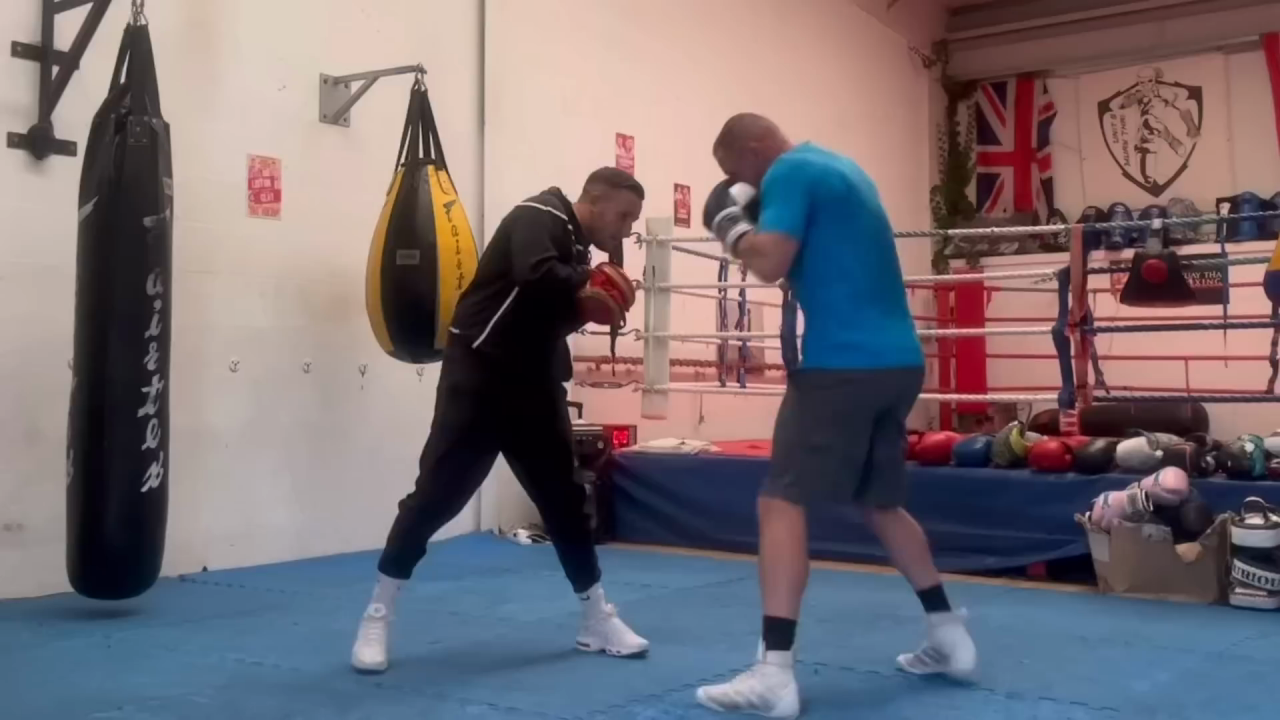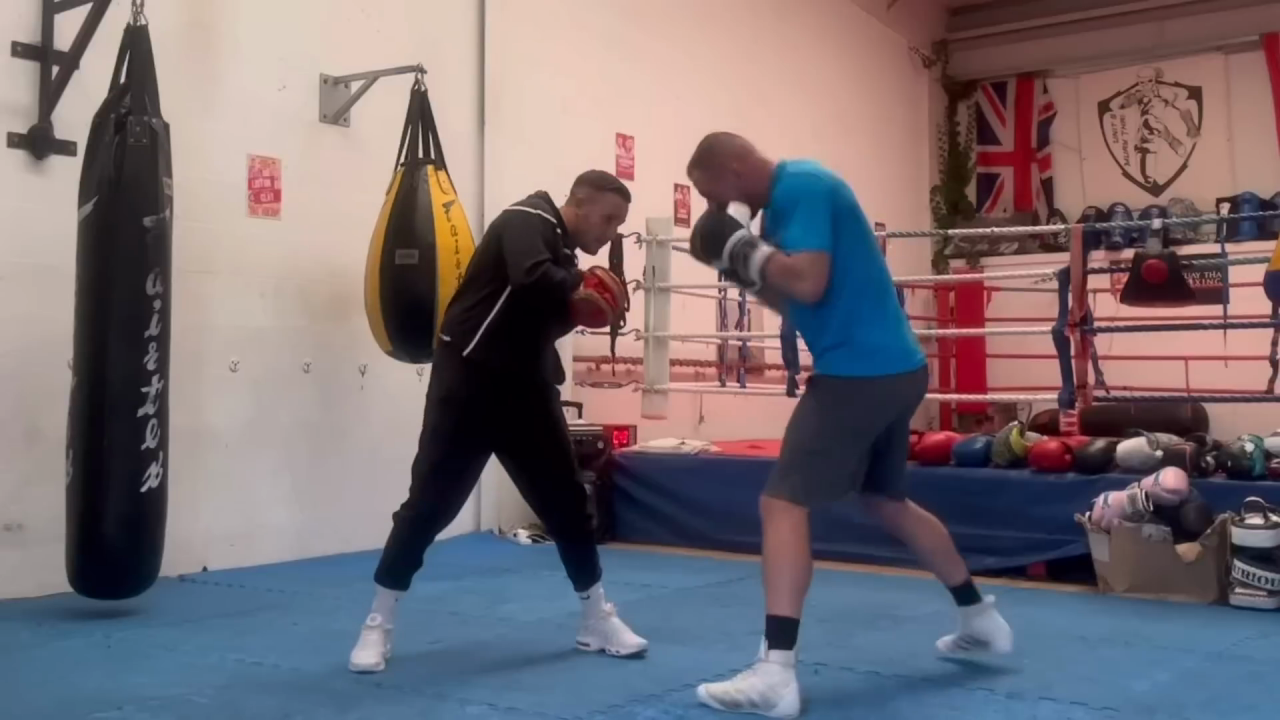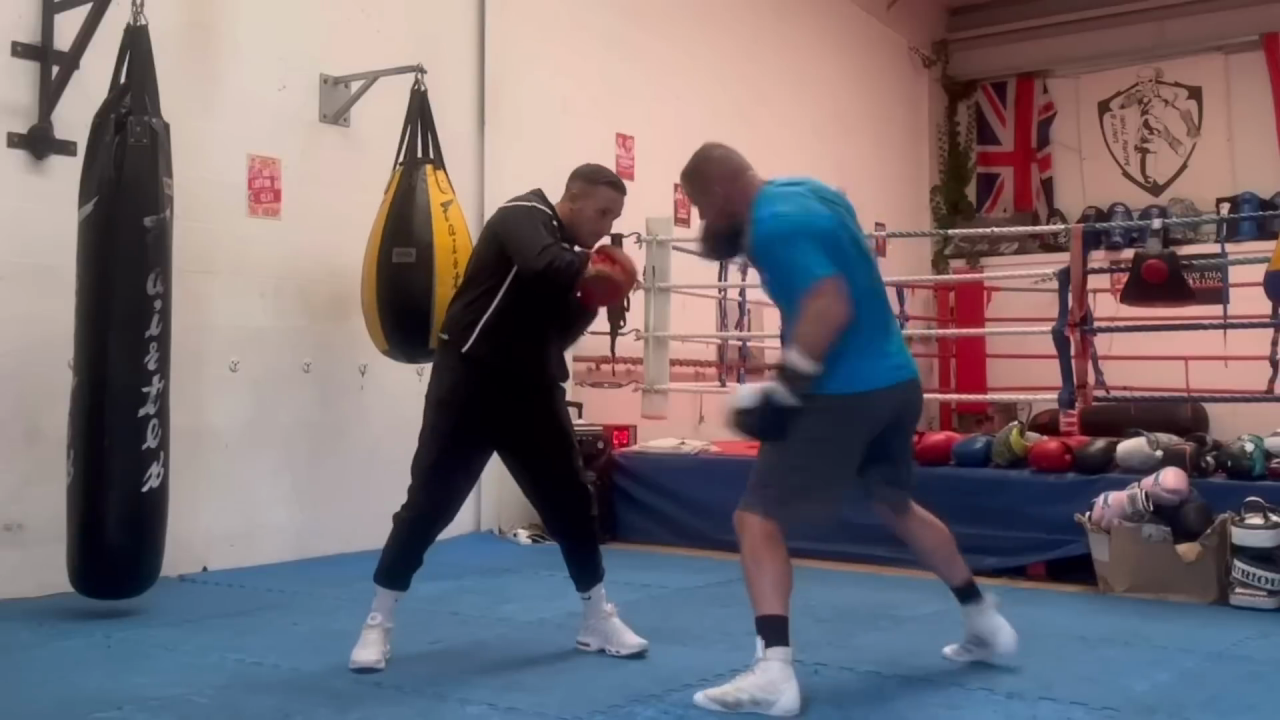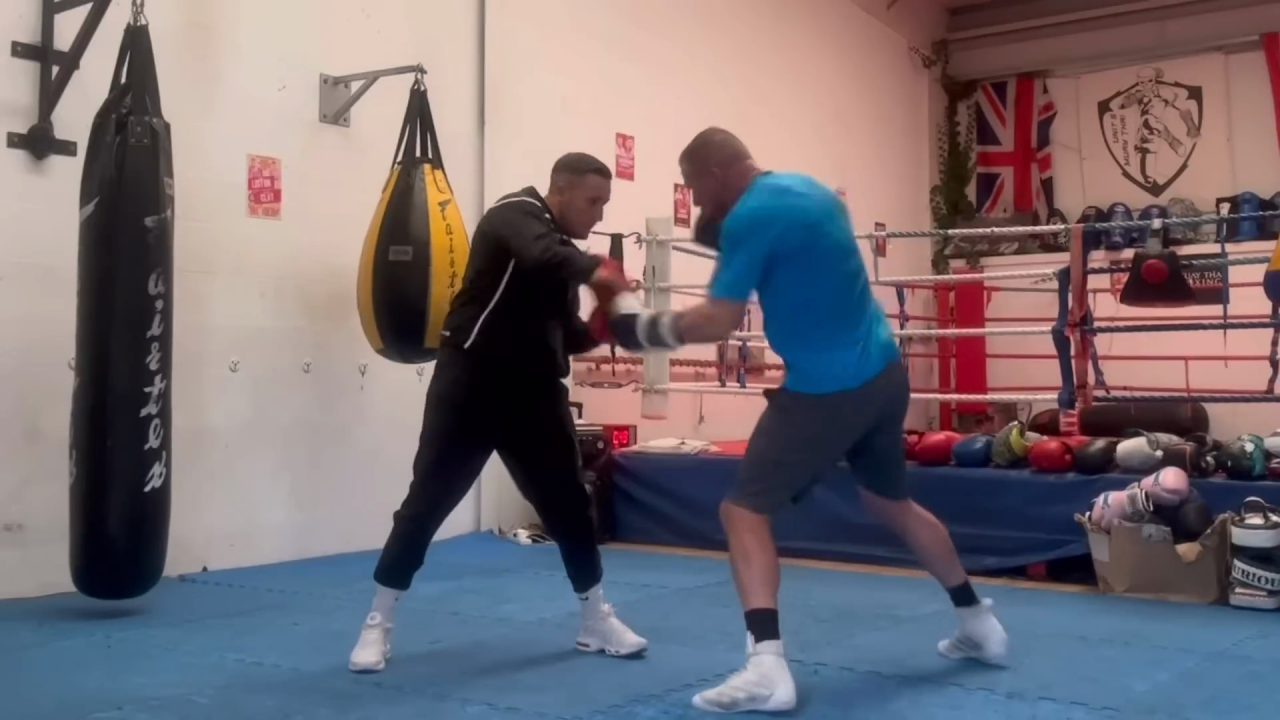
dt=0.2s
person 1, frame 1
left shoulder: (789, 172)
right shoulder: (839, 169)
left elbow: (770, 263)
left wrist: (729, 221)
right wrist: (747, 214)
left hip: (843, 365)
right hip: (901, 360)
left knee: (781, 502)
right knee: (881, 503)
right ankle: (947, 633)
person 1, frame 2
left shoulder: (803, 187)
right shoulder: (778, 201)
left elbow: (806, 282)
right elbow: (781, 295)
left wrist: (743, 240)
right wrist: (731, 256)
left hip: (860, 373)
right hip: (896, 368)
left knee: (782, 502)
right knee: (887, 501)
left ankle: (775, 671)
right ankle: (980, 618)
person 1, frame 3
left shoulder: (768, 225)
right shoulder: (808, 194)
left elbow: (832, 308)
left wrist: (784, 385)
right wrist: (732, 245)
left hip: (843, 392)
right hip: (898, 380)
left knee: (758, 518)
right knee: (894, 508)
left ankle: (774, 671)
right ankle: (985, 621)
person 1, frame 4
left shoulder: (755, 215)
right shoulder: (810, 192)
left elbow: (720, 320)
left wrist: (642, 323)
left hip: (828, 388)
right hip: (883, 369)
left knee: (744, 512)
right knee: (892, 502)
left ankle: (766, 666)
right ankle: (975, 619)
person 2, frame 1
left shoulder: (575, 247)
right shoulder: (539, 218)
right elbow: (537, 279)
left wrist: (588, 303)
right wrist: (587, 284)
left hip: (534, 384)
right hip: (479, 375)
left knee: (565, 499)
right knee: (438, 492)
left ankle: (597, 619)
right ankle: (377, 617)
person 2, frame 2
left shoulder: (562, 252)
right shoulder: (526, 221)
right elbow: (532, 283)
left wrist: (577, 306)
right wrist: (578, 287)
left hip: (527, 389)
right hip: (470, 381)
left knee: (566, 500)
right knee: (431, 501)
left ankle: (597, 619)
right ankle: (378, 625)
person 2, frame 3
left shoulder: (570, 257)
right shoulder: (523, 218)
right elbow: (543, 267)
left wrist: (588, 302)
right wrist: (591, 268)
left hip: (532, 389)
right hip: (471, 381)
left knee: (571, 500)
right knee: (430, 503)
left ankle: (598, 619)
right ankle: (378, 625)
person 2, frame 4
left shoulder: (566, 247)
right shoulder: (514, 218)
left elbow: (563, 337)
right elbow: (543, 259)
left wrist: (601, 329)
right wrist: (596, 270)
left hip: (535, 389)
right hip: (472, 381)
left knee: (568, 501)
right knee: (429, 500)
left ankle: (597, 618)
right ankle: (378, 625)
